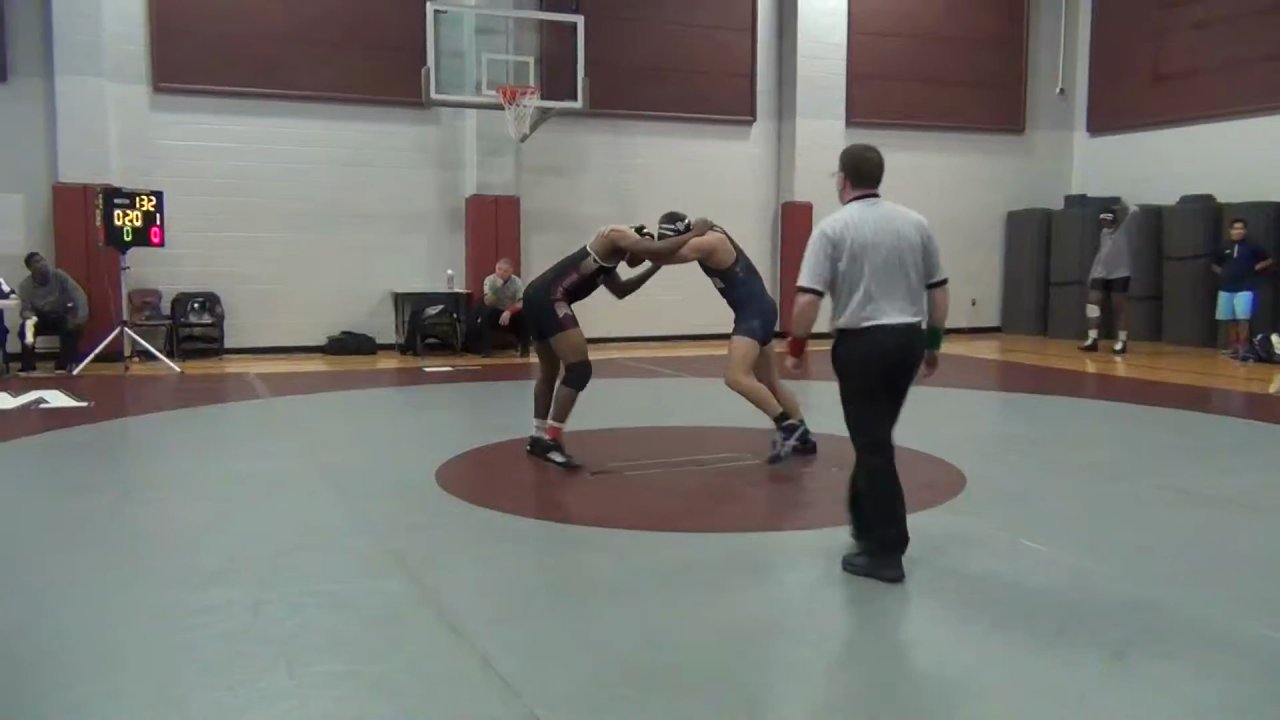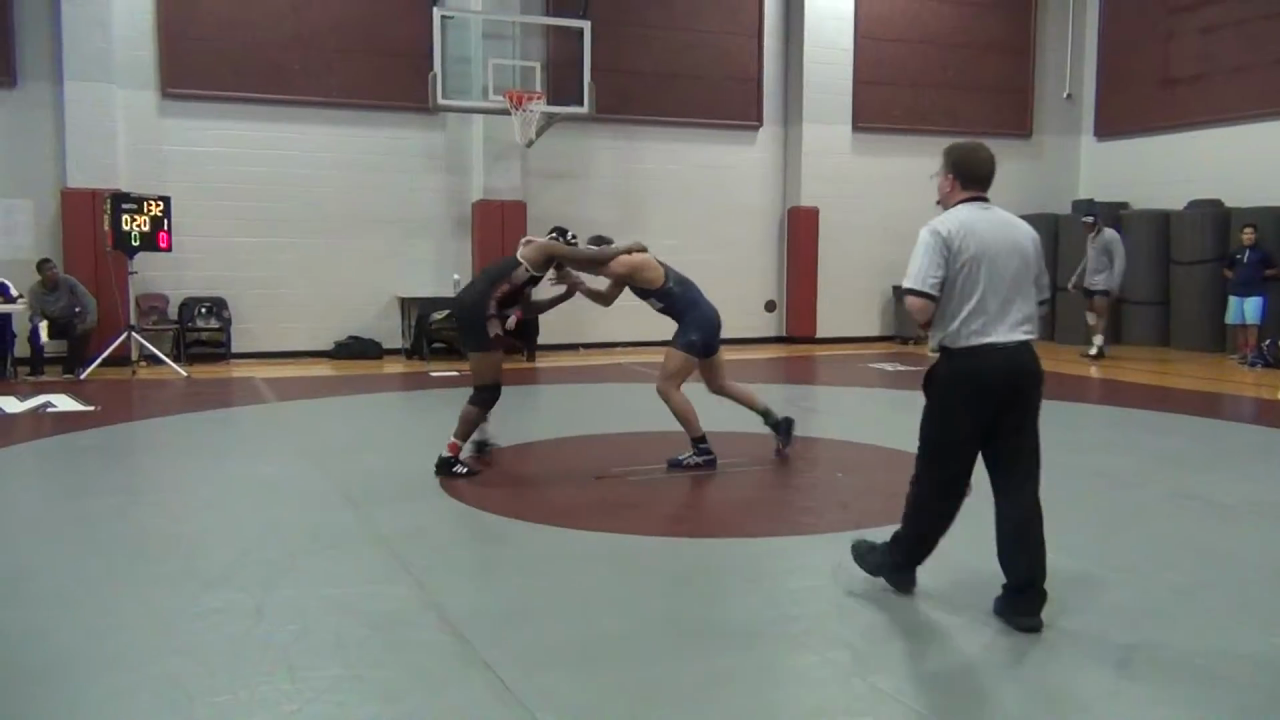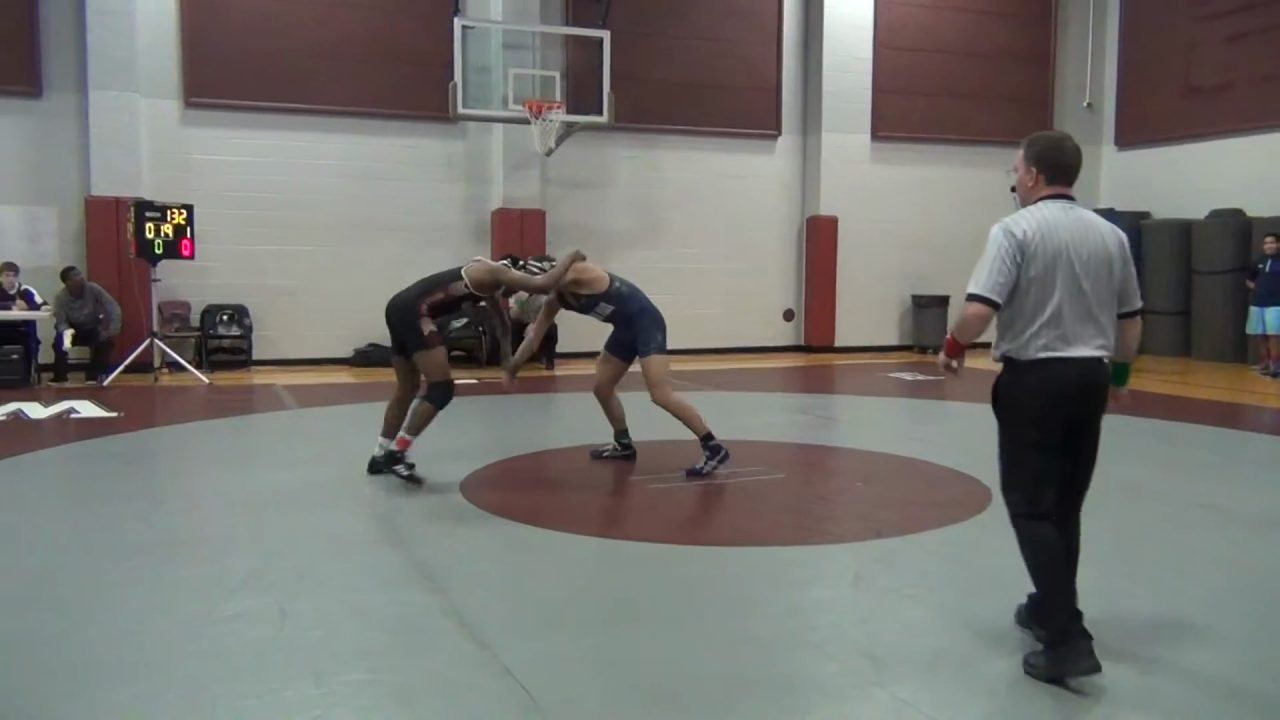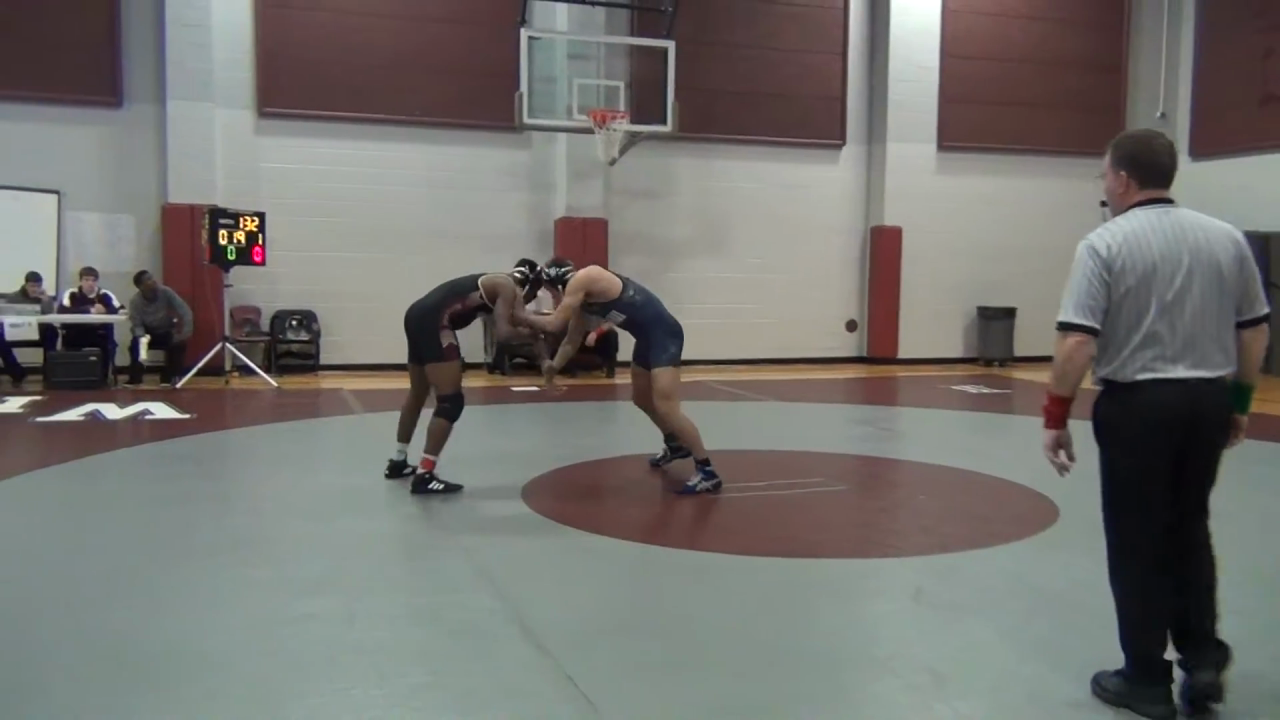
dt=0.5s
person 1, frame 1
left shoulder: (833, 228)
right shoulder: (915, 222)
left elbow: (807, 299)
right elbow: (938, 290)
left wrist: (796, 345)
right wrist: (934, 342)
left hip: (861, 345)
right hip: (909, 341)
left knee: (870, 444)
right knee: (878, 438)
left ankle: (883, 551)
right ankle: (873, 526)
person 1, frame 2
left shoulder: (943, 230)
right shoulder: (1025, 231)
left elbow: (918, 305)
right elbow: (1040, 302)
left wrist: (935, 323)
left hip: (966, 367)
right hip: (1022, 364)
left knee: (939, 475)
right knee: (1018, 482)
left ankle: (901, 560)
right ankle: (1025, 597)
person 1, frame 3
left shoulder: (1015, 229)
right shoulder: (1111, 235)
left elbow: (979, 311)
right elbow: (1130, 318)
left wrist: (953, 347)
right wrist: (1117, 371)
left hip: (1033, 381)
right hip: (1090, 379)
left knee: (1035, 509)
right knee: (1064, 505)
left ankle: (1066, 642)
right ankle: (1049, 608)
person 1, frame 4
left shoulder: (1105, 244)
right shoulder: (1226, 238)
left elbow: (1077, 342)
right elbow: (1255, 329)
left wrist: (1055, 417)
right wrist: (1238, 400)
left hip: (1137, 407)
right hip: (1207, 403)
left knee: (1137, 543)
right knee: (1188, 533)
right ankle: (1202, 660)
person 2, frame 1
left shoulder: (610, 254)
right shoulder: (617, 235)
left elbow: (619, 290)
right elbow: (658, 248)
left wrist: (652, 268)
right wrist: (694, 232)
left hip: (539, 299)
right hip: (549, 298)
left knee: (549, 372)
right knee: (578, 368)
left ankle: (541, 438)
right ankle: (549, 442)
person 2, frame 2
left shoulder: (531, 253)
right shoulder: (546, 248)
left elbow: (527, 308)
right elbow: (595, 258)
left wrist: (566, 295)
right wrist: (628, 249)
left hip: (468, 304)
right hip: (479, 311)
left knee: (489, 382)
right knee: (487, 390)
left ankle: (480, 440)
right ankle: (448, 458)
person 2, frame 3
left shoulder: (485, 280)
right shoulder: (493, 272)
left elbow: (502, 320)
right elbow: (540, 285)
left wrist: (508, 357)
right wrist: (569, 260)
left hip: (399, 308)
right hip: (414, 311)
left knee: (407, 390)
right knee: (441, 389)
left ankle: (382, 455)
right ankle: (395, 453)
person 2, frame 4
left shoulder: (500, 284)
right shoulder: (508, 287)
left elbow: (520, 321)
right elbow: (504, 333)
left hip: (417, 315)
right hip: (433, 321)
left knee: (418, 394)
right knee: (451, 401)
left ankle: (398, 463)
right ankle: (424, 476)
person 3, frame 1
left shoulder: (708, 242)
right shoulder: (703, 239)
left elbow: (663, 257)
right elbow: (665, 256)
left hip: (754, 312)
right hip: (757, 311)
left knee: (735, 377)
right knee: (766, 379)
left ankle: (788, 426)
right ankle: (803, 437)
person 3, frame 2
left shoulder: (633, 263)
right shoulder: (624, 268)
left elbow: (588, 266)
right elbow: (606, 300)
right wrist: (578, 286)
left hip: (697, 322)
right hip: (704, 318)
left knee: (667, 386)
right knee: (718, 385)
left ankle: (703, 451)
right ankle: (777, 423)
person 3, frame 3
left shoulder: (576, 272)
right shoulder: (556, 299)
right elbow: (535, 334)
right wrist: (513, 367)
left hip: (647, 323)
right hip: (625, 328)
left knee: (661, 396)
right knee: (602, 389)
left ankle: (713, 449)
right ankle: (623, 444)
person 3, frame 4
left shoulder: (582, 280)
right shoulder: (581, 299)
left elbow: (553, 324)
right elbow: (572, 339)
left wrist: (522, 318)
right wrist: (554, 366)
left hip: (664, 334)
right hip: (647, 336)
left knee: (666, 407)
right knee: (641, 398)
left ankle: (707, 472)
right ankle: (675, 446)
